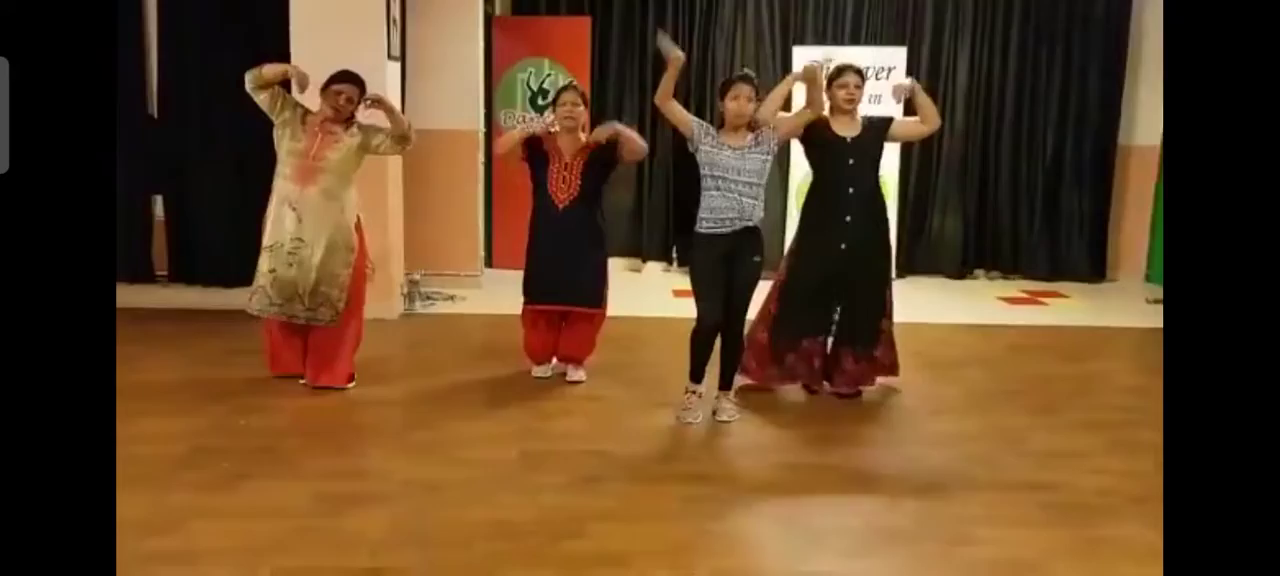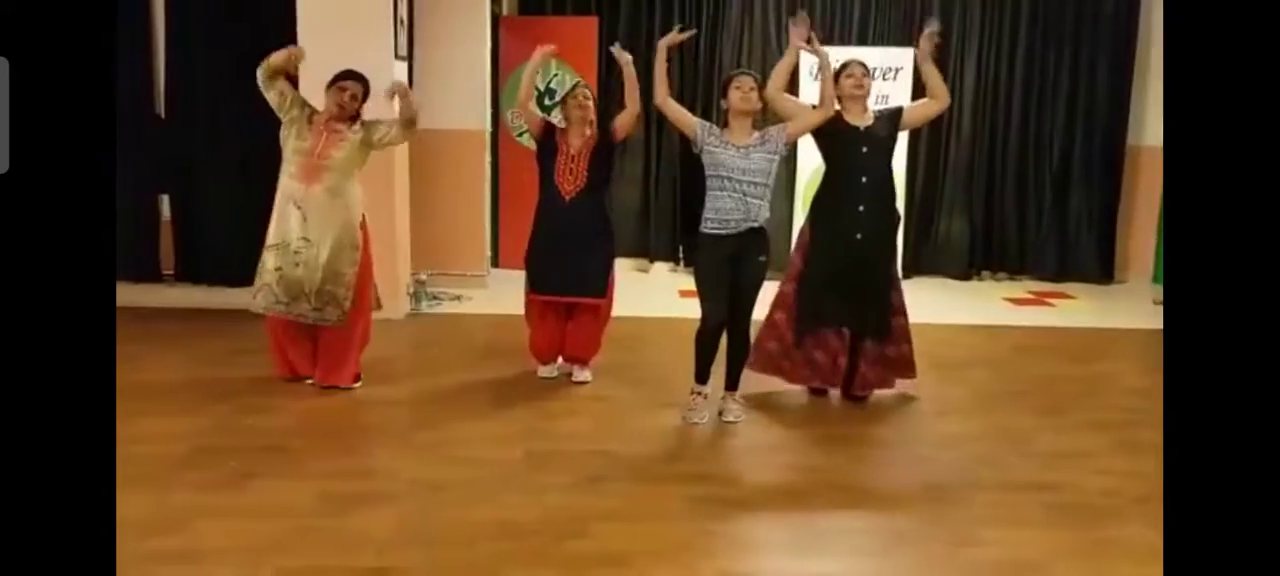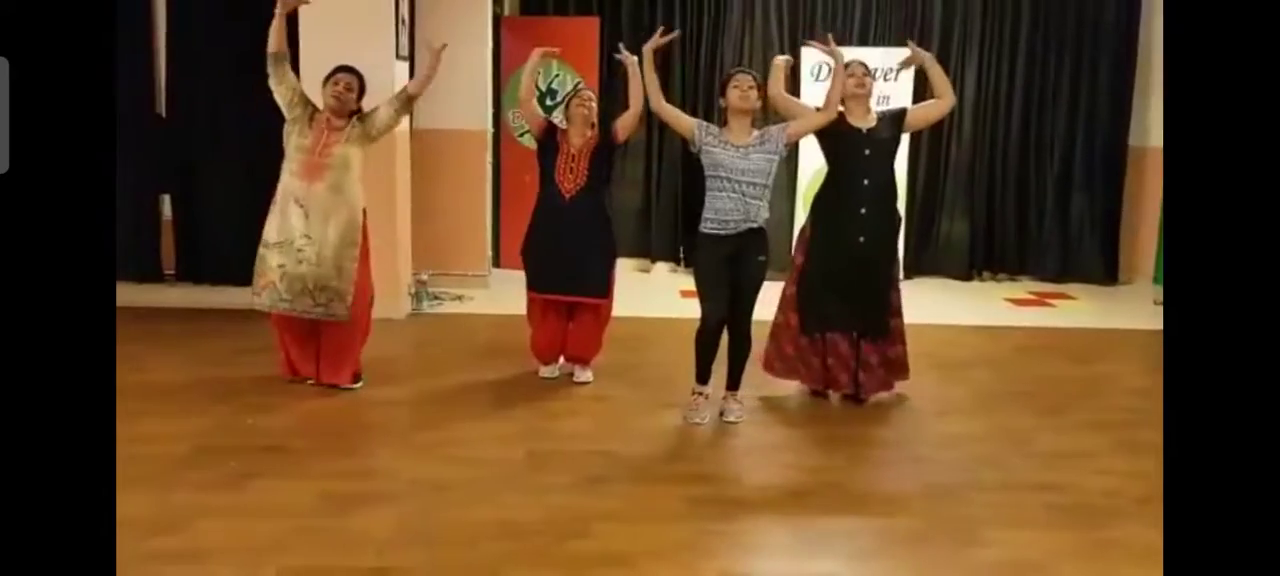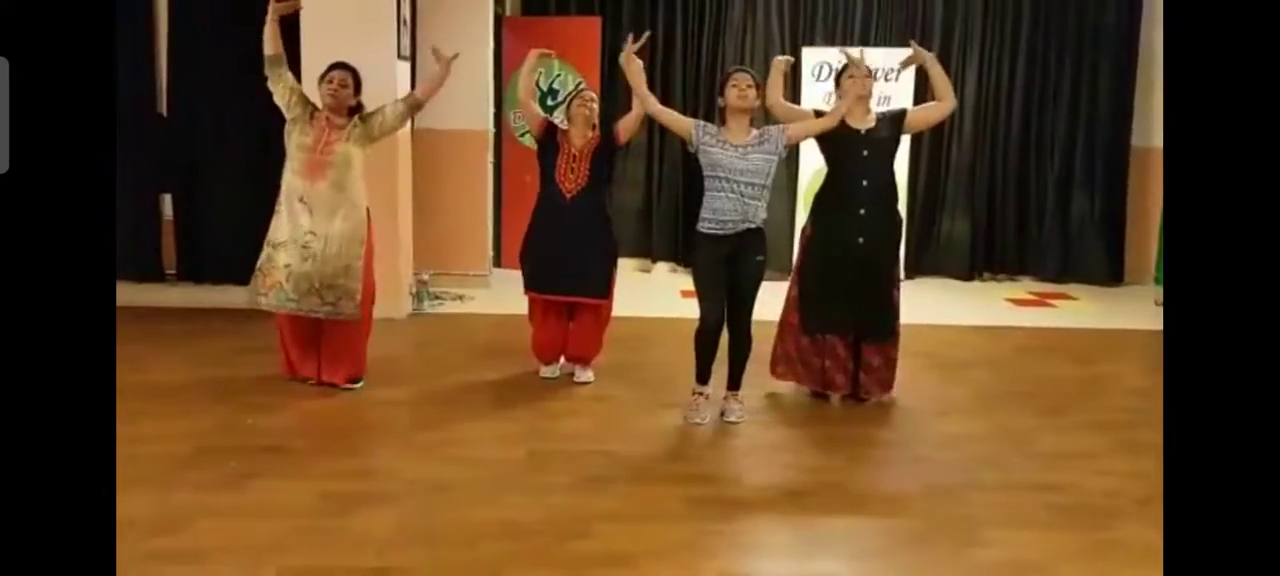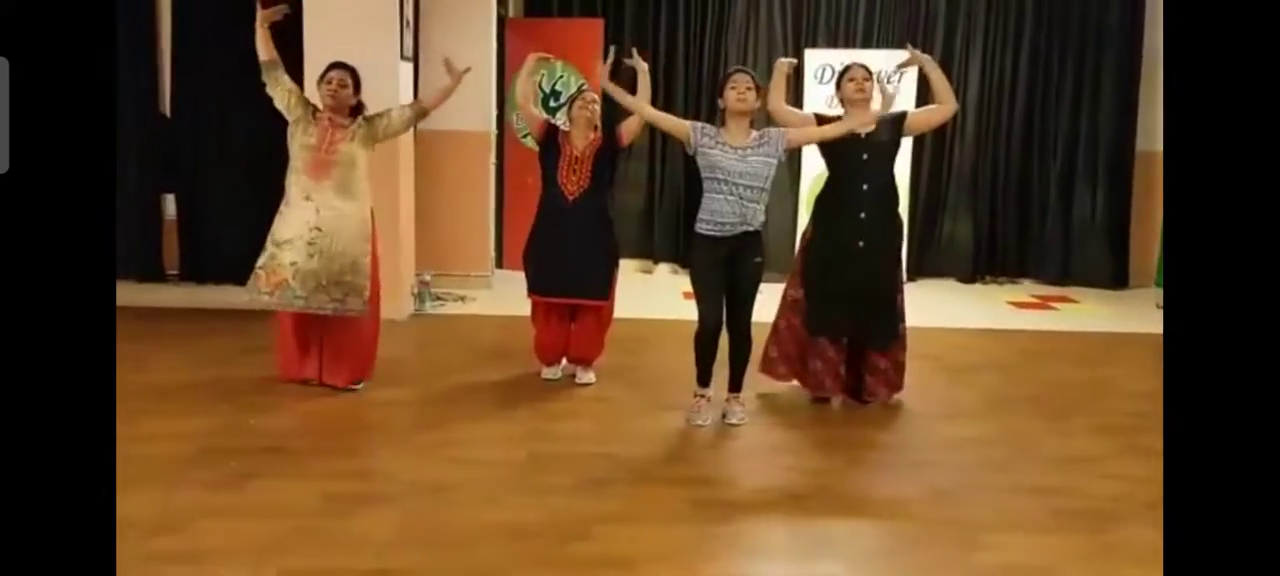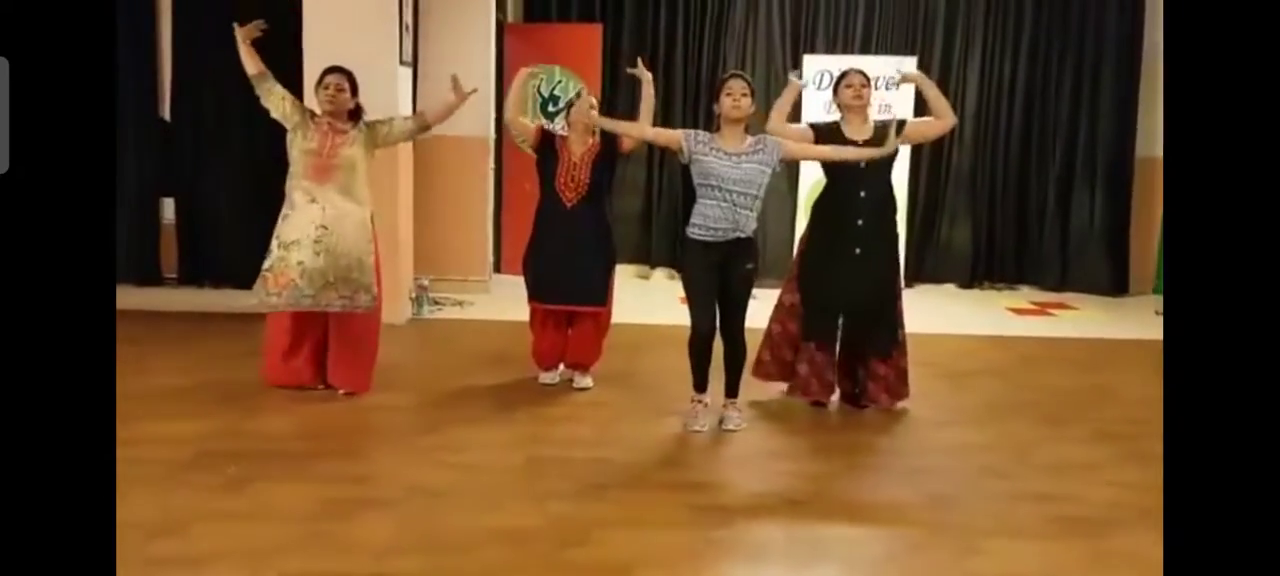
dt=0.2s
person 1, frame 1
left shoulder: (767, 140)
right shoulder: (703, 136)
left elbow: (813, 112)
right elbow: (663, 101)
left wrist: (814, 78)
right wrist: (673, 65)
left hip: (747, 242)
right hip: (708, 240)
left knee: (734, 321)
right knee: (709, 319)
left ankle: (725, 393)
right ankle: (693, 390)
person 1, frame 2
left shoulder: (774, 139)
right shoulder: (706, 135)
left elbow: (825, 110)
right elbow: (662, 101)
left wrist: (823, 61)
right wrist: (662, 51)
left hip: (753, 242)
right hip: (713, 240)
left knee: (740, 321)
right knee: (714, 318)
left ankle: (732, 394)
right ankle: (699, 391)
person 1, frame 3
left shoulder: (774, 138)
right shoulder: (705, 135)
left elbow: (827, 114)
right elbow: (658, 105)
left wrist: (837, 65)
right wrist: (648, 57)
left hip: (752, 242)
right hip: (712, 240)
left knee: (740, 321)
right knee: (713, 318)
left ankle: (733, 394)
right ankle: (700, 391)
person 1, frame 4
left shoulder: (773, 138)
right shoulder: (704, 135)
left elbow: (827, 122)
right elbow: (653, 107)
right wrist: (630, 67)
left hip: (750, 241)
right hip: (710, 239)
left knee: (740, 321)
right knee: (711, 318)
left ankle: (733, 394)
right ankle: (700, 391)
person 1, frame 5
left shoulder: (772, 140)
right shoulder: (702, 135)
left elbow: (828, 131)
right elbow: (649, 113)
left wrist: (876, 115)
right wrist: (607, 87)
left hip: (747, 243)
right hip: (707, 241)
left knee: (740, 323)
right knee: (709, 321)
left ankle: (735, 396)
right ankle: (701, 393)
person 1, frame 6
left shoulder: (767, 147)
right shoulder: (697, 142)
left elbow: (823, 152)
right elbow: (645, 133)
left wrist: (876, 153)
right wrist: (596, 121)
left hip: (740, 249)
right hip: (700, 246)
left knee: (733, 328)
right knee: (702, 326)
left ankle: (732, 402)
right ankle: (699, 399)
person 2, frame 1
left shoulder: (358, 135)
right shoulder: (291, 117)
left elbow: (401, 141)
right elbow: (254, 82)
left wrist: (387, 107)
right wrist: (289, 70)
left hip: (334, 230)
right hip: (287, 226)
left knee: (333, 301)
right knee: (285, 296)
left ankle: (333, 371)
right ankle: (297, 366)
person 2, frame 2
left shoulder: (364, 135)
right shoulder: (299, 118)
left elbow: (406, 126)
right elbow: (267, 77)
left wrist: (404, 96)
right wrist: (291, 53)
left hip: (339, 232)
right hip: (292, 227)
left knee: (339, 304)
right knee: (290, 302)
left ankle: (340, 372)
right ankle: (303, 367)
person 2, frame 3
left shoulder: (362, 129)
right shoulder: (298, 115)
left elbow: (404, 100)
right elbow: (277, 67)
left wrist: (432, 62)
left hip: (339, 226)
right hip: (291, 222)
left knee: (342, 299)
right knee: (290, 296)
left ankle: (342, 370)
right ankle: (305, 367)
person 2, frame 4
left shoulder: (364, 128)
right shoulder: (298, 114)
left elbow: (409, 104)
right elbow: (275, 69)
left wrist: (442, 72)
left hip: (343, 225)
right hip: (295, 222)
left knee: (343, 298)
right knee: (295, 297)
left ankle: (343, 371)
right ankle: (307, 367)
person 2, frame 5
left shoulder: (367, 128)
right shoulder: (300, 115)
left elbow: (415, 112)
right elbow: (272, 73)
left wrist: (452, 84)
left hip: (348, 224)
right hip: (299, 223)
left knee: (347, 299)
right knee: (300, 297)
left ankle: (345, 372)
right ankle: (307, 368)
person 2, frame 6
left shoulder: (367, 132)
right shoulder: (298, 121)
left elbow: (416, 125)
right elbow: (264, 84)
left wrist: (456, 103)
right wrist: (243, 42)
left hip: (349, 228)
right hip: (300, 227)
left knee: (349, 304)
right knee: (299, 303)
left ankle: (346, 376)
right ankle: (304, 372)
person 3, frame 1
left shoulder: (877, 128)
right shoulder: (813, 129)
left elbow: (931, 123)
left wrist: (915, 92)
left hip: (867, 235)
right hip: (819, 232)
left knee: (862, 308)
right knee: (807, 304)
left ankle: (849, 377)
right ankle: (810, 371)
person 3, frame 2
left shoulder: (890, 121)
right shoulder: (824, 122)
left elbow: (940, 101)
right elbow: (773, 96)
left wrist: (924, 57)
right wrist: (792, 53)
left hip: (877, 230)
right hip: (830, 226)
left knee: (871, 304)
right knee: (823, 301)
left ankle: (860, 380)
right ankle: (818, 373)
person 3, frame 3
left shoulder: (893, 122)
right shoulder: (826, 123)
left elbow: (946, 101)
right elbow: (777, 98)
left wrist: (926, 61)
right wrist: (780, 66)
left hip: (878, 230)
right hip: (831, 227)
left knee: (872, 306)
right knee: (826, 304)
left ankle: (863, 381)
right ankle: (821, 376)
person 3, frame 4
left shoulder: (893, 122)
right shoulder: (825, 122)
left elbow: (947, 104)
right elbow: (774, 104)
left wrist: (928, 61)
right wrist: (778, 67)
left hip: (879, 230)
right hip: (832, 227)
left knee: (872, 306)
right knee: (826, 304)
left ankle: (861, 380)
right ankle: (822, 379)
person 3, frame 5
left shoulder: (894, 123)
right shoulder: (825, 125)
left elbow: (947, 107)
right elbow: (776, 109)
left wrist: (927, 63)
right wrist: (782, 69)
left hip: (880, 232)
right hip: (832, 230)
left knee: (873, 308)
right knee: (826, 306)
left ankle: (860, 381)
right ankle: (822, 380)
person 3, frame 6
left shoulder: (890, 130)
right shoulder: (824, 133)
left elbow: (946, 120)
right elbow: (774, 130)
left wrist: (922, 81)
right wrist: (792, 91)
left hip: (877, 237)
right hip: (830, 234)
left knee: (871, 312)
right knee: (822, 309)
left ankle: (856, 385)
right ankle: (817, 384)
person 4, frame 1
left shoulder: (599, 149)
right shoulder: (539, 144)
left elbow: (640, 150)
right elbow: (500, 147)
left wrist: (618, 131)
right wrist: (529, 131)
left hip: (585, 243)
right hip: (545, 240)
left knee: (583, 305)
right knee: (542, 304)
left ankle: (574, 359)
right ankle: (541, 357)
person 4, frame 2
left shoulder: (604, 144)
right shoulder: (548, 140)
left elbow: (633, 109)
right elbow: (523, 102)
left wrist: (626, 66)
right wrist: (536, 61)
left hip: (591, 238)
right hip: (551, 236)
left knee: (589, 303)
right knee: (547, 302)
left ankle: (579, 360)
right ankle: (547, 357)
person 4, frame 3
left shoulder: (605, 144)
right shoulder: (550, 139)
left elbow: (636, 109)
right elbow: (527, 100)
left wrist: (634, 64)
right wrist: (535, 60)
left hip: (591, 238)
right hip: (549, 237)
left knee: (589, 303)
right knee: (548, 302)
left ankle: (581, 361)
right ankle: (549, 358)
person 4, frame 4
left shoulder: (606, 144)
right shoulder: (550, 139)
left elbow: (639, 111)
right elbow: (525, 100)
right wrist: (533, 61)
left hip: (591, 238)
right hip: (550, 236)
left knee: (590, 303)
right knee: (548, 302)
left ankle: (581, 360)
right ankle: (549, 358)
person 4, frame 5
left shoulder: (608, 145)
right shoulder: (551, 140)
left elbow: (641, 116)
right elbow: (523, 104)
left wrist: (642, 73)
right wrist: (530, 65)
left hip: (594, 238)
right hip: (552, 236)
left knee: (592, 303)
right knee: (551, 302)
left ankle: (583, 361)
right ankle: (551, 358)
person 4, frame 6
left shoulder: (607, 149)
right shoulder: (548, 144)
left elbow: (644, 128)
right elbow: (512, 119)
left wrist: (647, 85)
right wrist: (521, 79)
left hip: (592, 243)
right hip: (550, 241)
left knee: (590, 308)
right knee: (548, 306)
left ankle: (581, 366)
right ankle: (548, 363)
